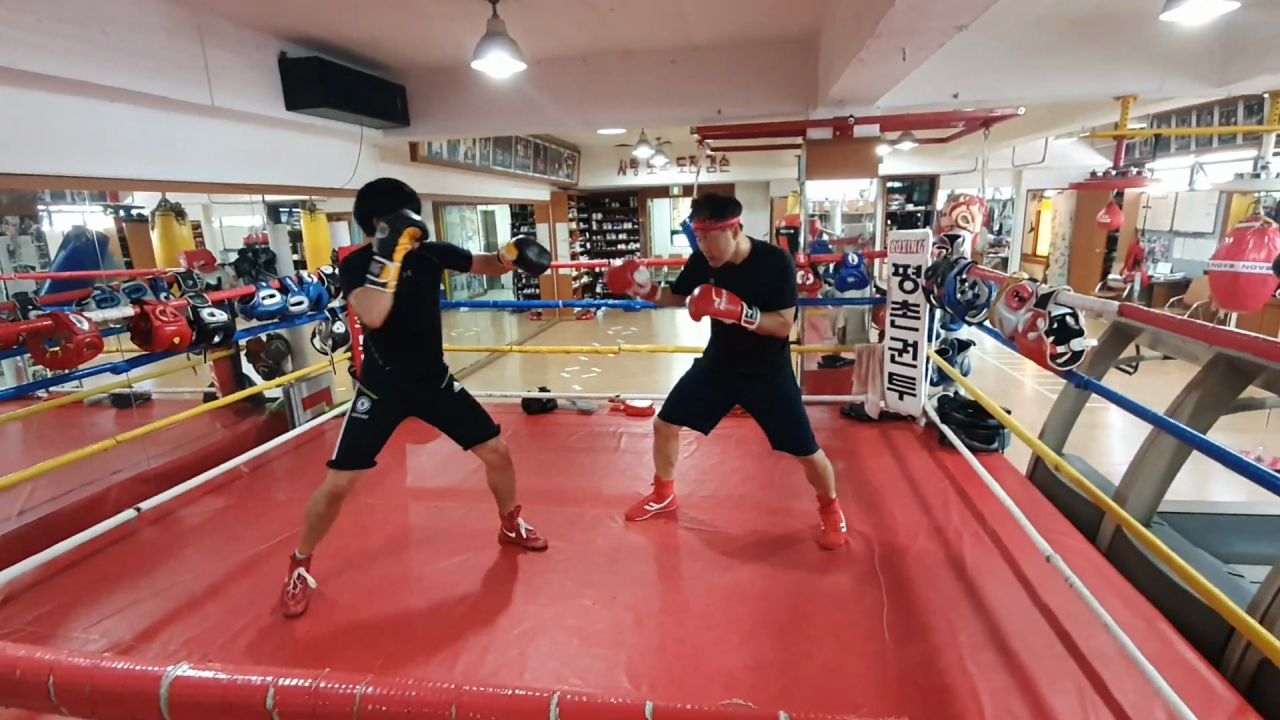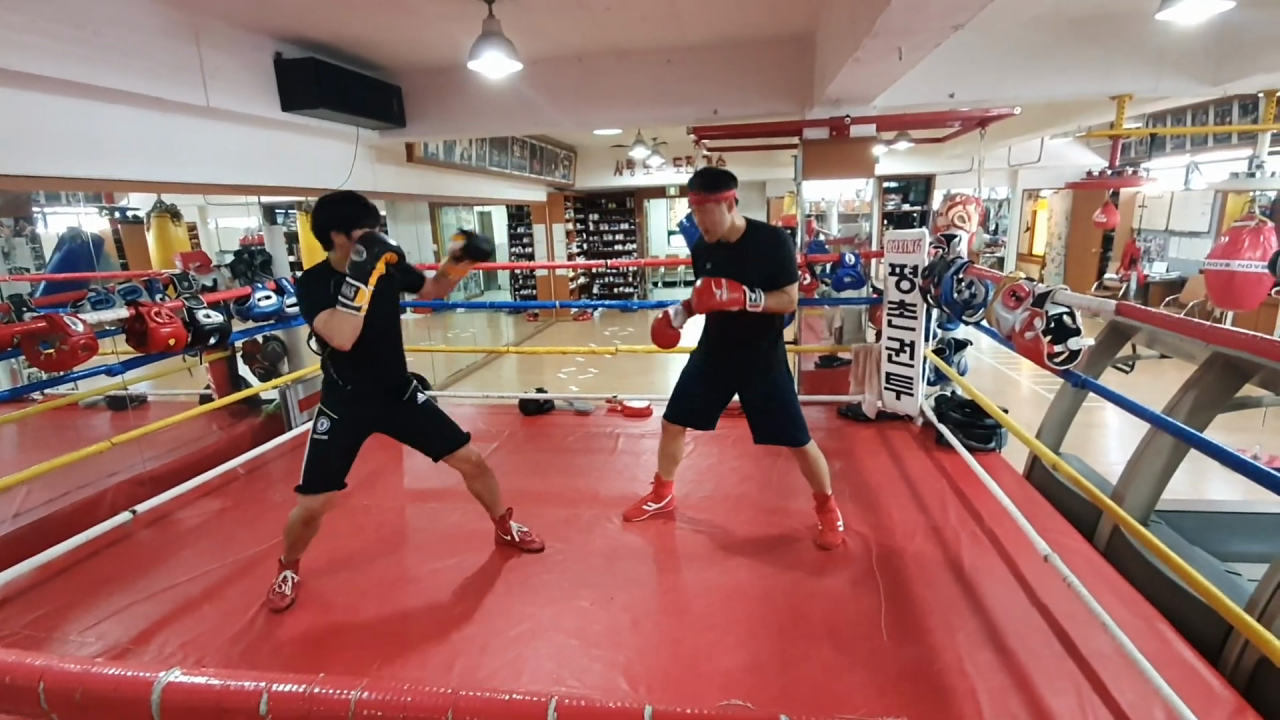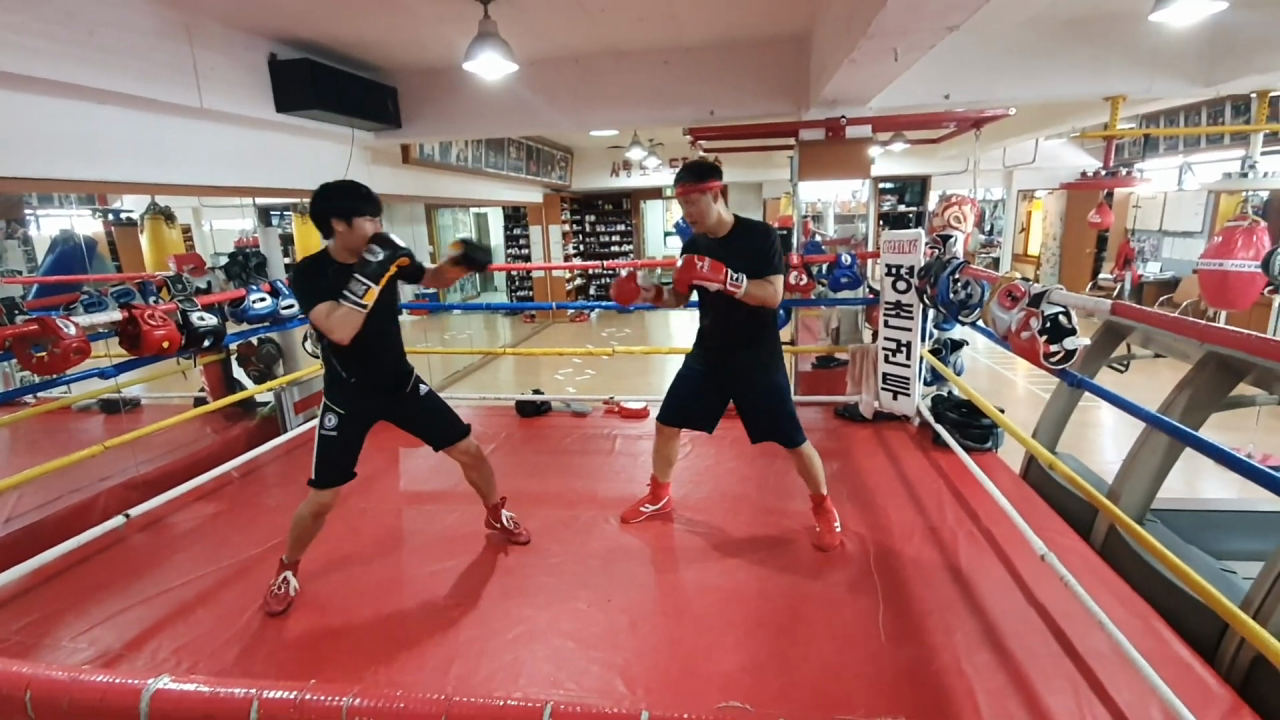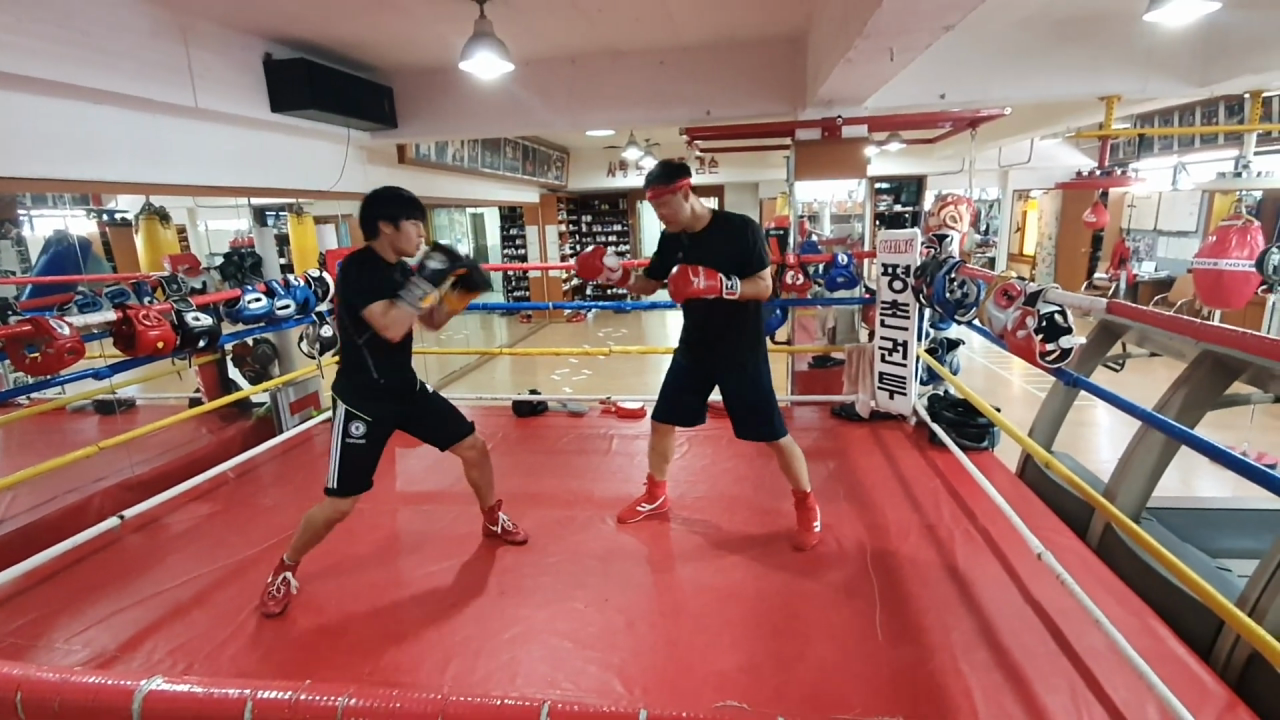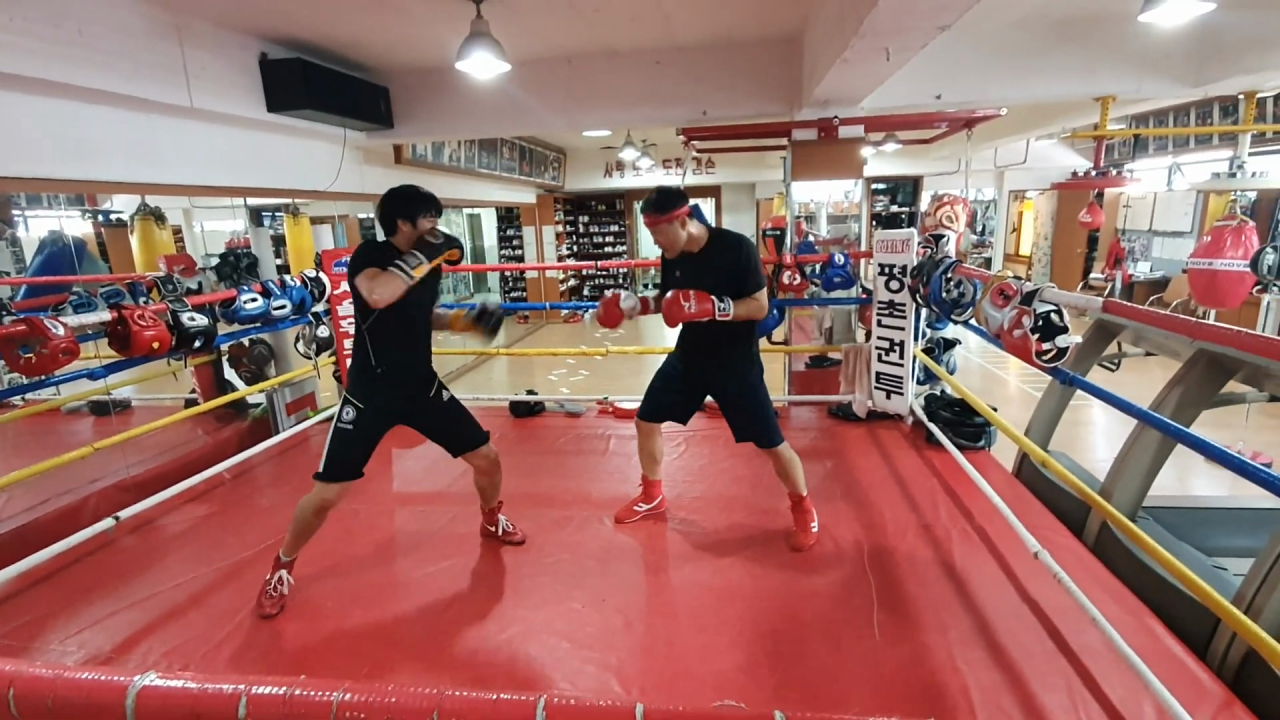
dt=0.2s
person 1, frame 1
left shoulder: (430, 252)
right shoulder: (353, 265)
left elbow: (486, 264)
right elbow: (371, 316)
left wrist: (516, 254)
right wrist: (388, 251)
left hip: (434, 380)
right hip: (381, 387)
left knee: (497, 451)
right knee: (337, 483)
left ankle: (511, 525)
right ankle: (300, 565)
person 1, frame 2
left shoulder: (390, 264)
right shoulder: (312, 284)
left elbow: (436, 288)
right elbow: (341, 338)
left wrist: (459, 256)
right wrist: (361, 273)
left hip: (399, 393)
right hip: (344, 405)
left knee: (471, 459)
right knee: (312, 504)
left ankle: (505, 527)
right ankle: (288, 568)
person 1, frame 3
left shoulder: (385, 256)
right shoulder: (309, 274)
left elbow: (440, 280)
right elbow: (340, 332)
left wrist: (458, 259)
right wrist: (369, 272)
left hip: (400, 383)
right hip: (348, 396)
left knee: (469, 450)
right knee: (322, 499)
left ankle: (497, 515)
right ankle: (287, 568)
person 1, frame 4
left shoulder: (400, 269)
right shoulder: (358, 269)
left elbow: (433, 319)
right elbow: (392, 329)
left wrist: (463, 290)
right wrist: (428, 277)
left hip: (405, 390)
right hip: (362, 400)
left knee: (475, 447)
right knee: (338, 506)
left ankle: (493, 519)
right ankle: (286, 569)
person 1, frame 5
left shoulder: (430, 266)
right shoulder: (369, 255)
right elbow: (377, 296)
left wrist: (468, 320)
right wrist: (421, 255)
left hip: (423, 387)
right hip: (370, 393)
left knee: (487, 456)
right knee: (326, 494)
left ankle: (492, 520)
right ankle: (282, 567)
person 2, frame 1
left shoulder: (777, 262)
right shoulder: (701, 262)
left elbow: (784, 325)
right elbow: (676, 297)
left wrist: (738, 312)
right wrist: (644, 286)
left hip: (768, 371)
right hip: (717, 364)
left knee: (806, 451)
right knee: (665, 424)
left ankle: (831, 510)
right ankle: (663, 494)
person 2, frame 2
left shoulder: (773, 240)
right shoulder: (702, 248)
left elbow: (789, 301)
left wrist: (741, 297)
right wrist: (680, 312)
left hip: (762, 361)
right hip: (711, 356)
left knee: (798, 443)
right knee: (672, 424)
left ankle: (827, 509)
right ankle: (662, 495)
person 2, frame 3
left shoulder: (759, 235)
right shoulder: (695, 244)
left elbow: (773, 294)
right elbow: (680, 295)
left wrist: (722, 277)
right wrist: (647, 292)
left hip: (758, 359)
right hip: (707, 356)
left knee: (794, 441)
right knee: (667, 424)
left ankle: (824, 509)
right ankle: (659, 495)
person 2, frame 4
left shoulder: (741, 229)
right shoulder: (671, 240)
left elbow: (764, 287)
right elbow: (648, 285)
left wrist: (716, 284)
right wrist: (617, 273)
left hip: (742, 352)
right hip: (694, 350)
left knee: (774, 434)
right knee: (663, 423)
left ankle: (807, 508)
right ankle: (656, 495)
person 2, frame 5
left shoulder: (737, 248)
right shoulder: (671, 257)
left elbow: (759, 307)
left wrist: (711, 307)
right wrist: (636, 304)
left hip: (736, 362)
right hip: (688, 357)
left knee: (771, 442)
right knee: (646, 421)
left ankle: (804, 511)
right ankle: (652, 495)
